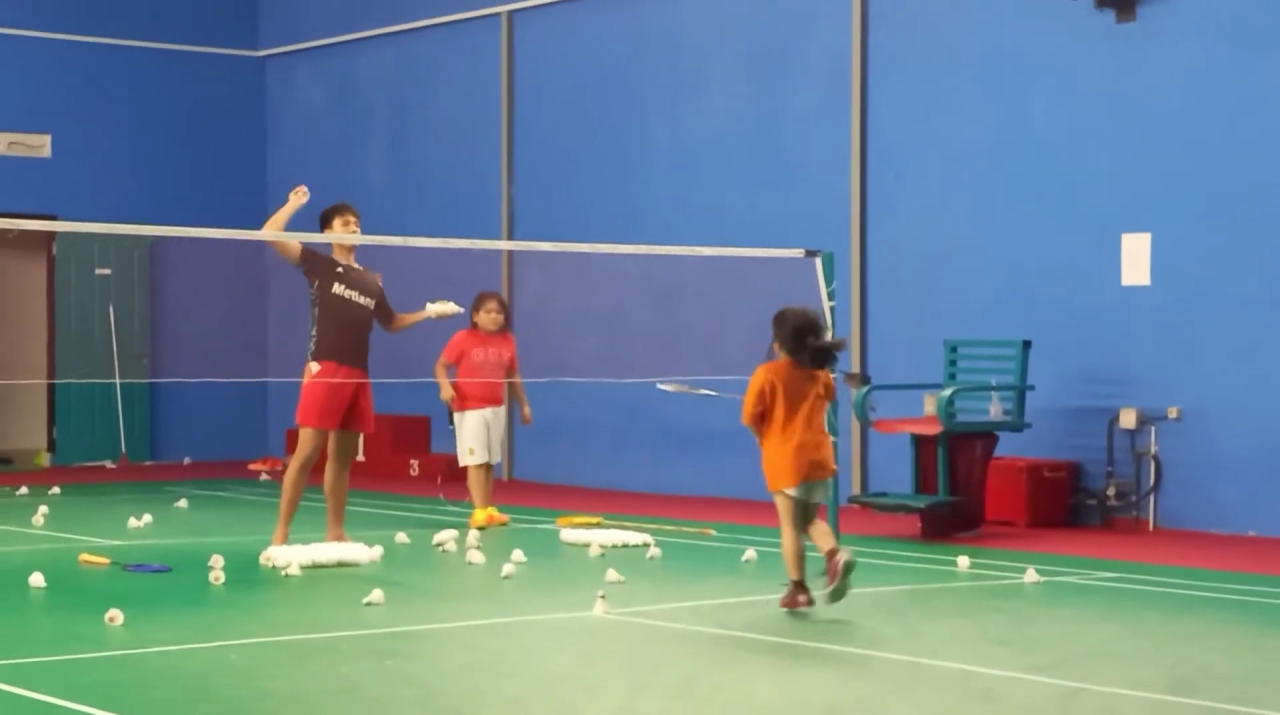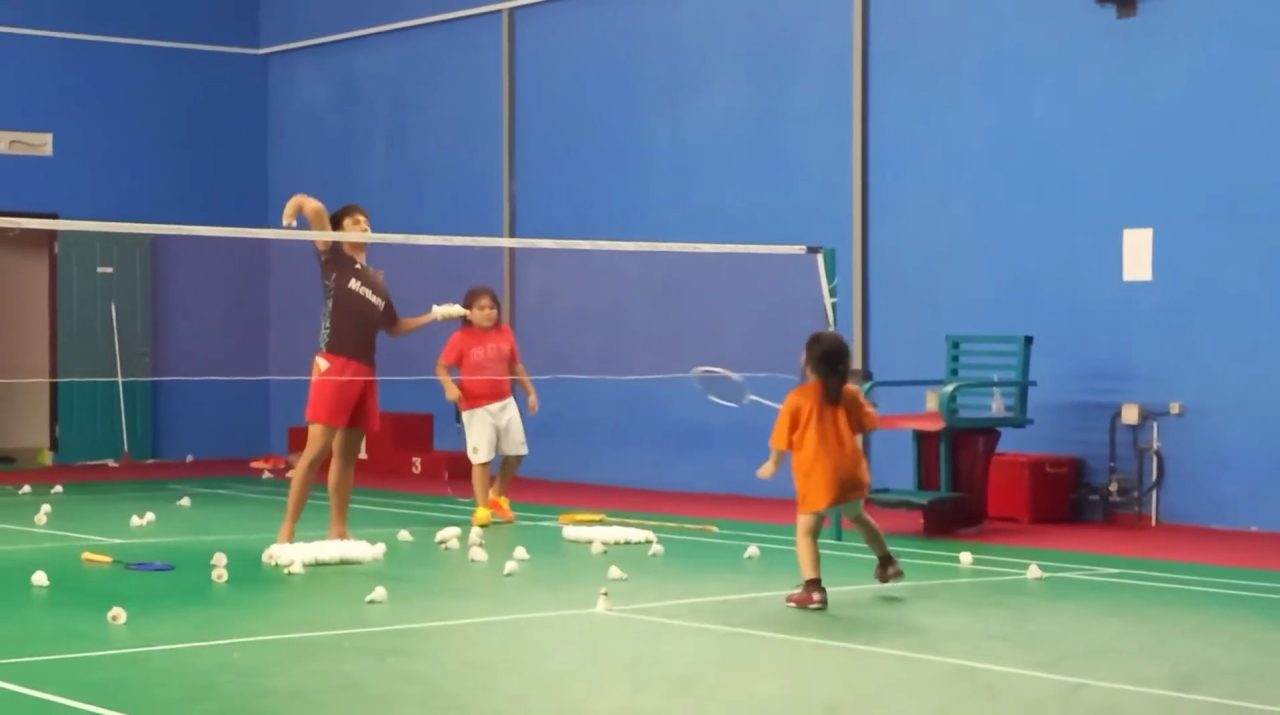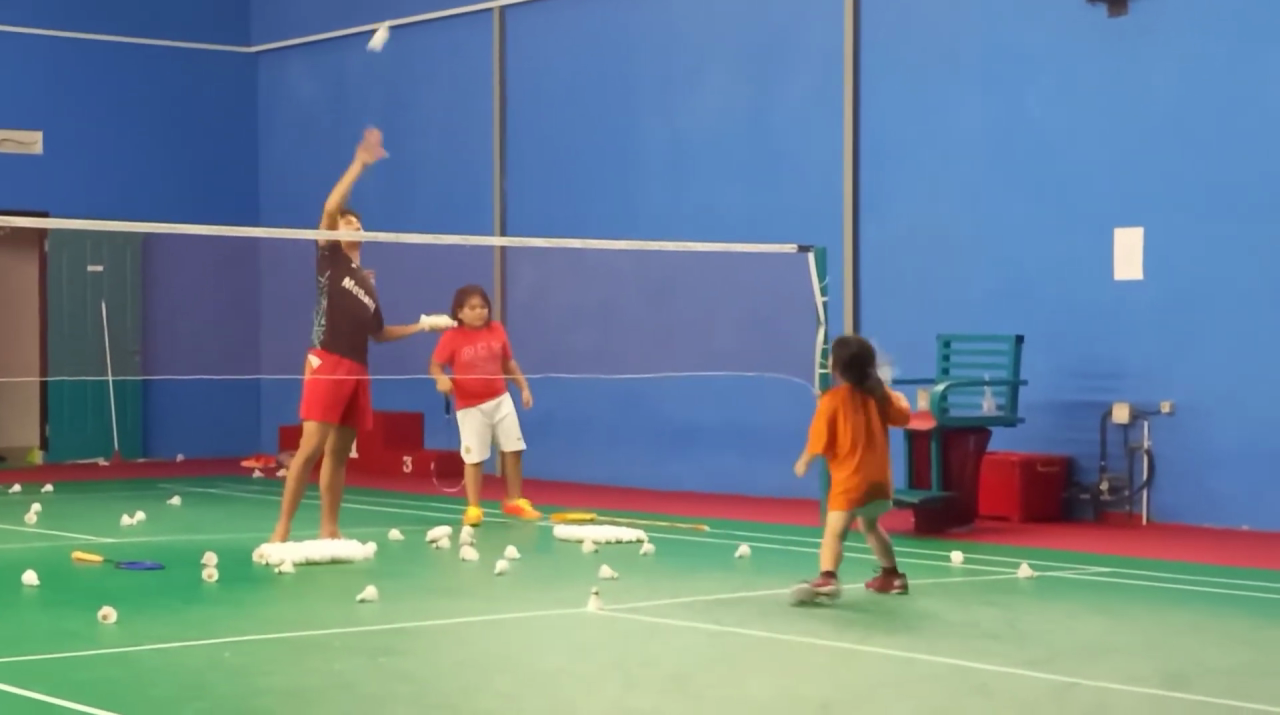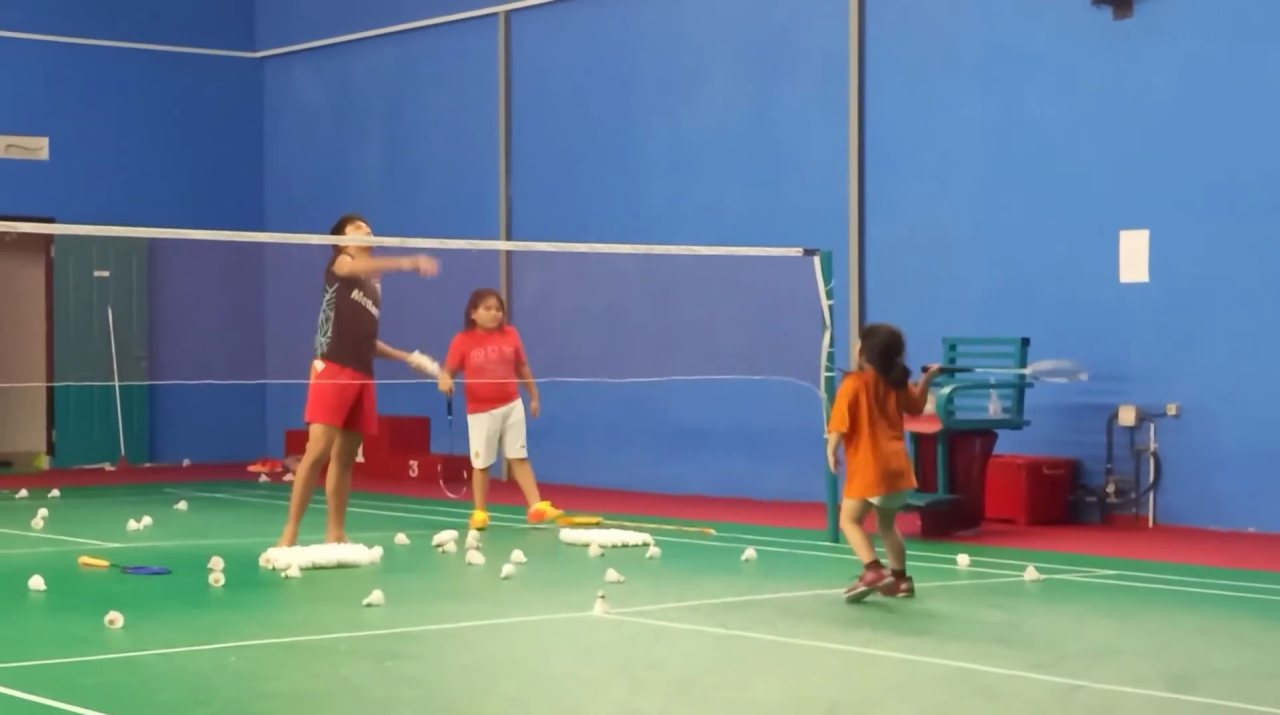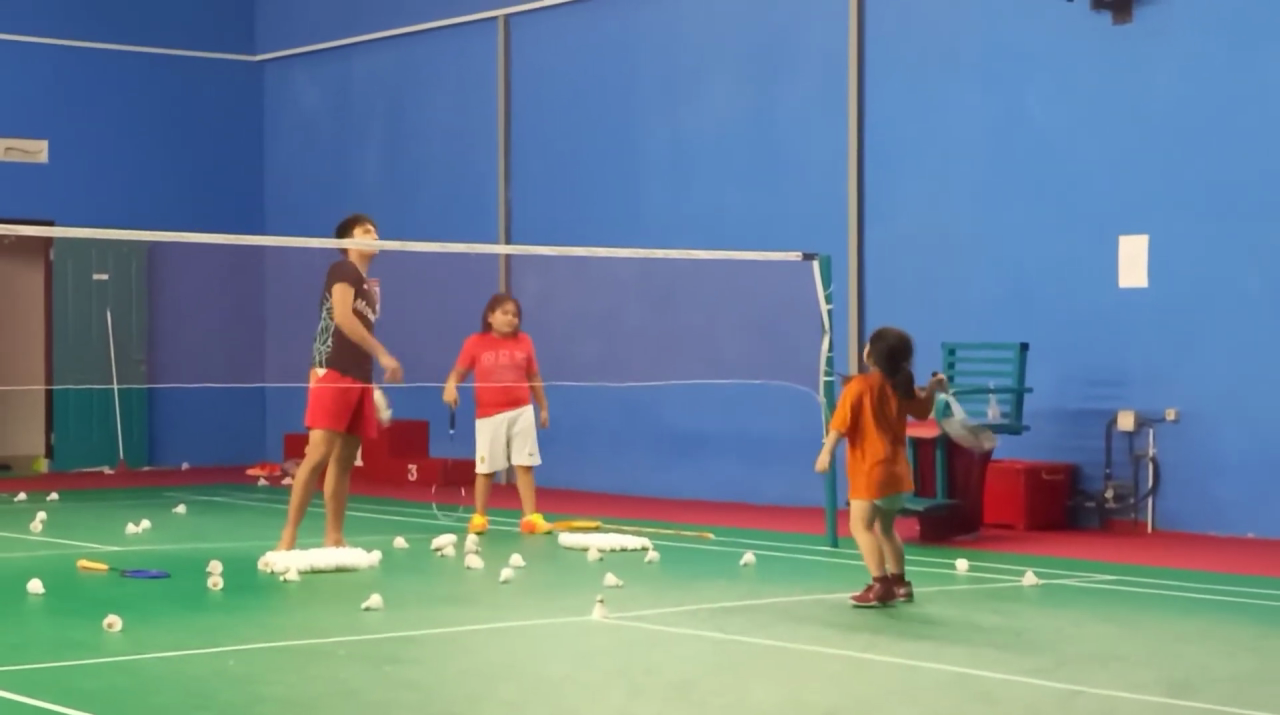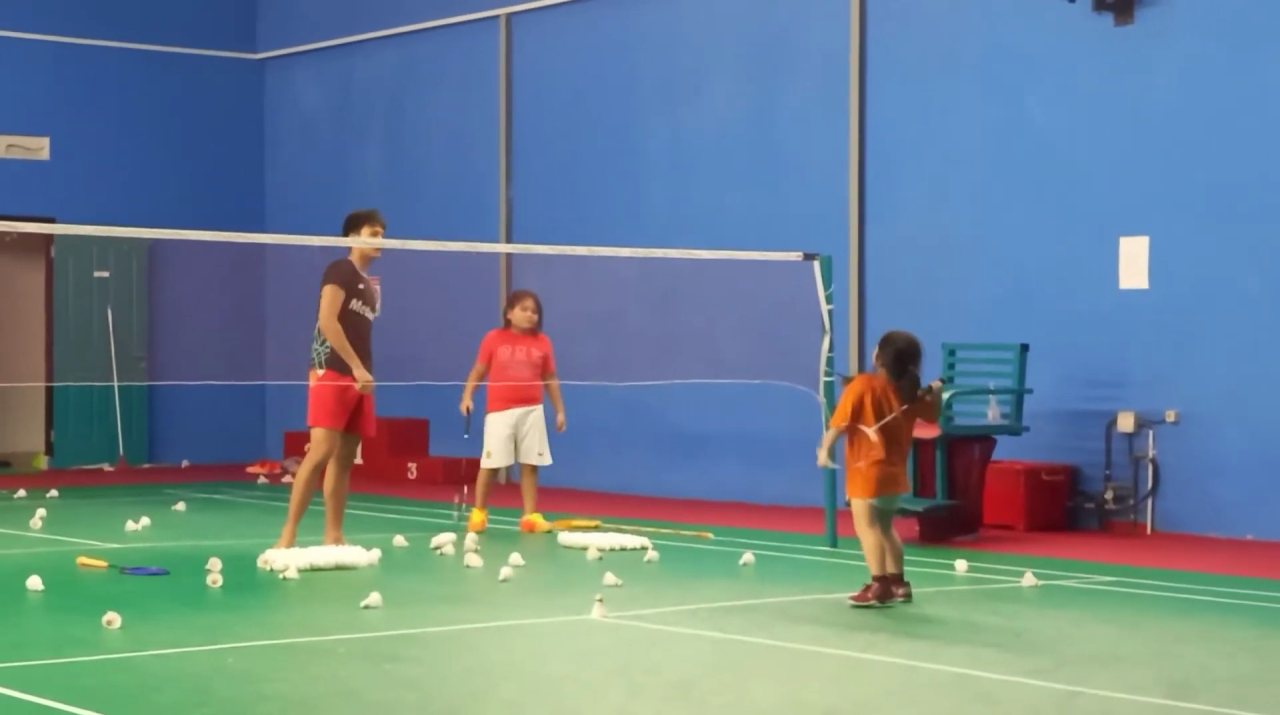
dt=0.2s
person 1, frame 1
left shoulder: (370, 281)
right shoulder: (319, 264)
left elbow: (391, 322)
right elbow: (270, 233)
left wrist: (430, 311)
right wrist: (292, 205)
left hip: (358, 374)
right hip: (324, 370)
left knee: (342, 456)
right knee: (307, 453)
left ankle: (335, 532)
right ankle: (280, 532)
person 1, frame 2
left shoulder: (377, 281)
right shoulder: (333, 260)
left elbow: (395, 326)
right elbow: (314, 211)
left wrist: (434, 314)
right wrist: (296, 205)
left hip: (363, 373)
right hip: (333, 368)
left knee: (348, 458)
right knee: (317, 452)
left ankle: (339, 534)
right ankle: (287, 532)
person 1, frame 3
left shoulder: (370, 282)
right shoulder: (331, 257)
left elbow: (380, 331)
right elbow: (331, 209)
left wrist: (421, 325)
right wrist: (359, 163)
left hip: (357, 372)
right hip: (327, 365)
left knee: (339, 453)
right knee: (312, 449)
left ankle: (329, 528)
right ankle: (283, 527)
person 1, frame 4
left shoulder: (373, 286)
right shoulder: (341, 263)
right elbow: (351, 267)
left wrist: (411, 357)
right wrist: (408, 263)
left hip: (363, 375)
right hip: (332, 369)
left knee: (345, 457)
right knee: (318, 451)
left ankle: (335, 534)
right ankle: (290, 535)
person 1, frame 5
left shoulder: (367, 285)
right shoulder: (343, 270)
right elbow: (343, 317)
left wrist: (375, 393)
right wrist: (383, 355)
left hip: (357, 380)
right hip: (331, 375)
left knee: (344, 460)
right knee: (318, 455)
left ankle: (334, 537)
right ankle: (288, 537)
person 1, frame 6
left shoulder: (370, 287)
right shoulder: (340, 270)
right elbow: (327, 321)
right wrist: (357, 368)
left hip: (359, 381)
right hip: (333, 374)
left knee: (344, 459)
right knee: (321, 453)
left ankle: (333, 535)
right ankle: (288, 533)
person 2, frame 1
left shoulder: (766, 374)
right shoulder: (819, 373)
left elbow: (750, 416)
right elbow: (828, 394)
left wrist: (762, 433)
left hip: (784, 461)
right hip: (817, 458)
left knee: (790, 525)
right knee: (812, 519)
left ankle: (799, 590)
right ankle: (835, 558)
person 2, frame 2
left shoulder: (796, 399)
right shoulder: (849, 394)
left elbow: (781, 441)
right elbow: (868, 423)
left wrist: (770, 466)
left hip: (816, 481)
right hip: (851, 476)
left knee: (805, 534)
right knee: (858, 519)
left ankle: (812, 589)
right ankle: (887, 562)
person 2, frame 3
left shoulder: (831, 401)
right shoulder: (879, 393)
left elbow: (819, 443)
right elbow: (903, 417)
left wrist: (802, 463)
right wrist: (898, 397)
left hip: (850, 480)
right hip: (879, 478)
left knee: (833, 534)
right knee: (870, 526)
left ankle: (826, 579)
right ankle: (892, 575)
person 2, frame 4
left shoulder: (853, 383)
right shoulder: (897, 383)
left elbow: (840, 425)
right elbow: (915, 407)
left wrist: (831, 454)
right wrist: (927, 380)
left hip: (867, 469)
right hip: (896, 467)
left knee: (850, 520)
right knee: (886, 524)
left ankle: (874, 570)
right ankle: (900, 578)
person 2, frame 5
left shoulder: (859, 386)
right shoulder: (903, 388)
left elbow: (840, 424)
right elbow: (922, 412)
left wrist: (826, 453)
right wrist: (932, 390)
left hip: (869, 472)
right hip: (895, 472)
left knee: (862, 528)
right knee: (885, 528)
left ankle: (881, 586)
right ankle: (899, 582)
person 2, frame 6
left shoulder: (862, 385)
right shoulder: (911, 393)
left elbow: (841, 421)
right elbow: (932, 416)
left wrist: (825, 447)
right wrist: (935, 394)
left hip: (867, 472)
right hip: (894, 473)
left knee: (866, 526)
right knee: (885, 527)
left ankle: (880, 584)
right ankle: (897, 582)
person 3, frame 1
left shoulder: (508, 341)
right shoulder: (463, 339)
left elbow: (513, 375)
right elbow: (440, 365)
left wrist: (524, 404)
right wrist: (445, 386)
left hip: (496, 409)
right hip: (469, 409)
left knee: (490, 461)
right knee: (476, 460)
left ankle: (488, 508)
right ankle: (479, 511)
person 3, frame 2
left shoulder: (505, 333)
right shoulder: (460, 338)
left elbow: (515, 365)
right elbow: (441, 368)
left wrist: (530, 392)
right wrist: (449, 386)
left hip: (505, 402)
right hip: (476, 407)
left knee: (516, 452)
right knee: (481, 458)
left ankle: (496, 495)
right ankle: (482, 508)
person 3, frame 3
left shoulder: (497, 330)
right shoulder: (451, 338)
left elbow: (508, 362)
right elbow: (435, 366)
left wrist: (524, 388)
right wrist: (442, 379)
left hip: (500, 400)
right hip: (470, 406)
left knee: (514, 450)
right knee: (474, 458)
left ankle: (515, 501)
right ankle: (473, 508)
person 3, frame 4
left shoulder: (510, 335)
right shoulder: (463, 341)
left elbow: (522, 368)
right elbow: (448, 369)
left wrist: (534, 396)
right wrist: (445, 379)
left hip: (512, 406)
right hip: (481, 410)
left knee: (519, 457)
right knee: (482, 463)
left ankle: (537, 507)
right ankle: (480, 512)
person 3, frame 5
left shoulder: (524, 343)
right shoulder: (476, 343)
left elbow: (534, 378)
right elbow: (458, 372)
left wrist: (544, 407)
right wrist: (450, 388)
left hip: (522, 412)
right hip: (489, 415)
left knee: (525, 465)
right knee: (486, 467)
left ankle: (530, 516)
right ankle: (479, 516)
person 3, frame 6
left shoulder: (542, 342)
right shoulder: (494, 338)
left elbow: (550, 379)
right elbow: (478, 371)
left wrist: (560, 410)
right wrist: (467, 397)
left hip: (531, 411)
right hip: (499, 411)
left knee: (529, 464)
right knee: (491, 462)
left ankle: (530, 516)
right ankle: (478, 512)
